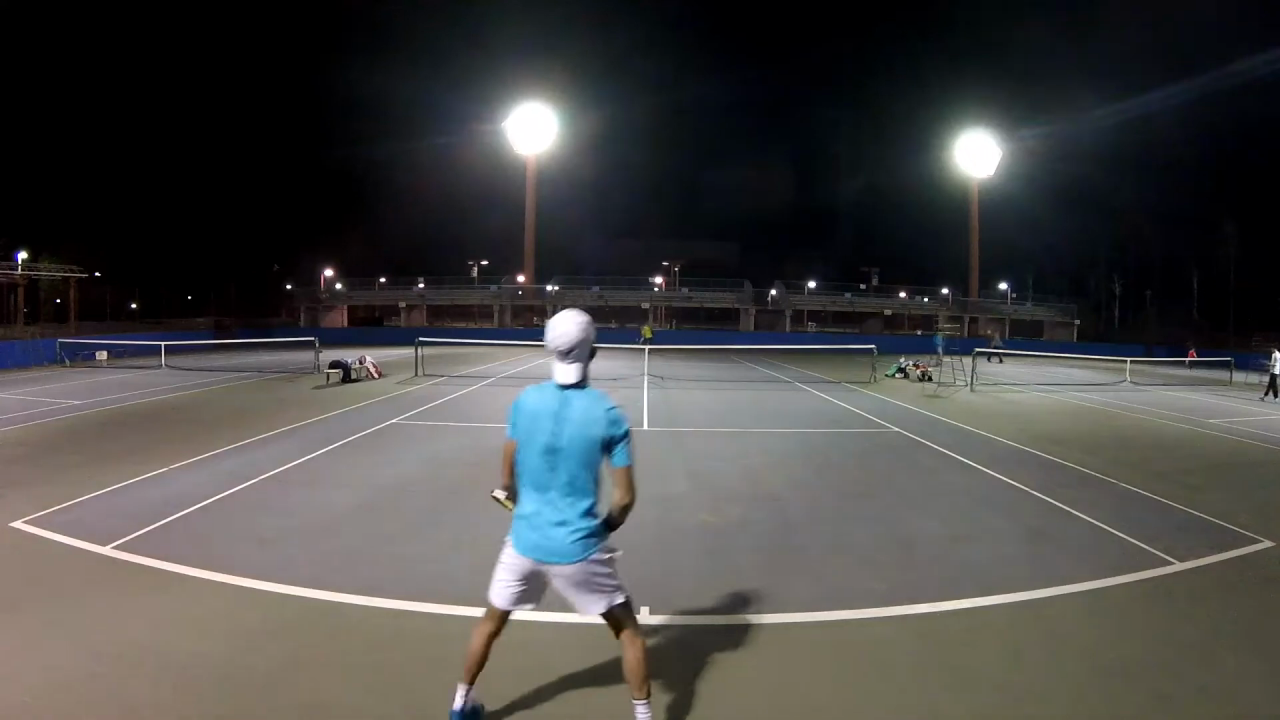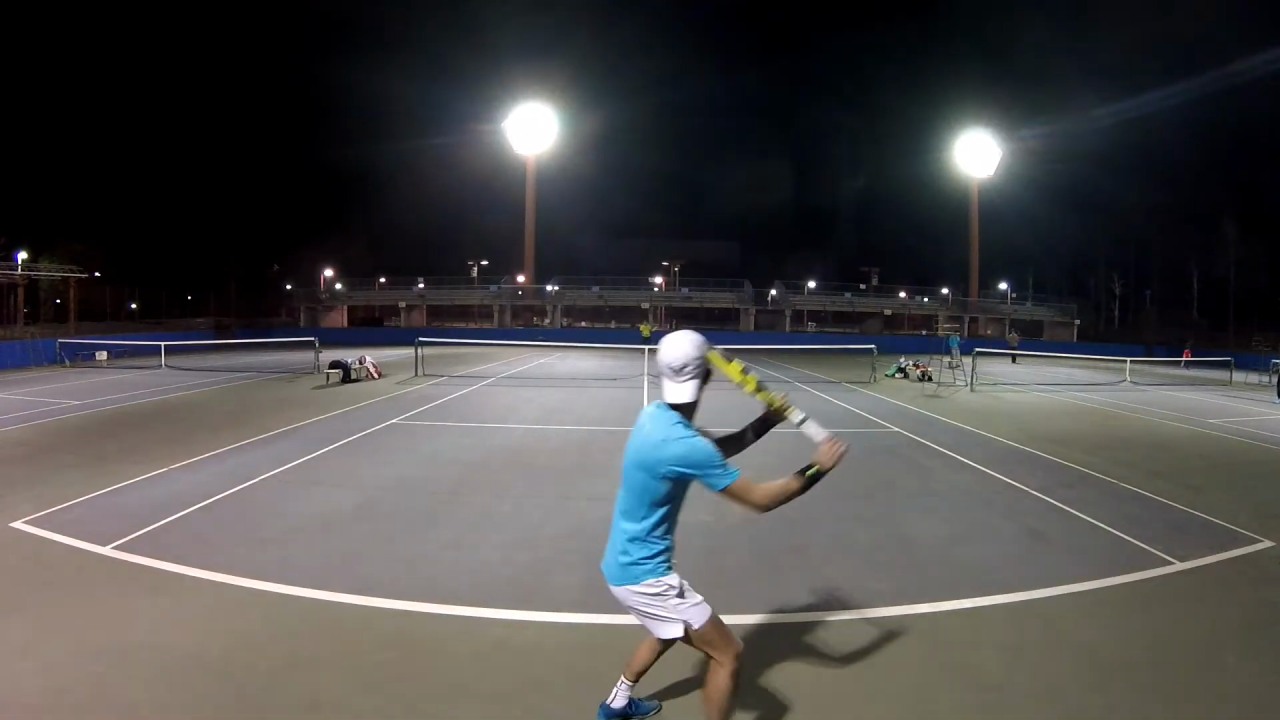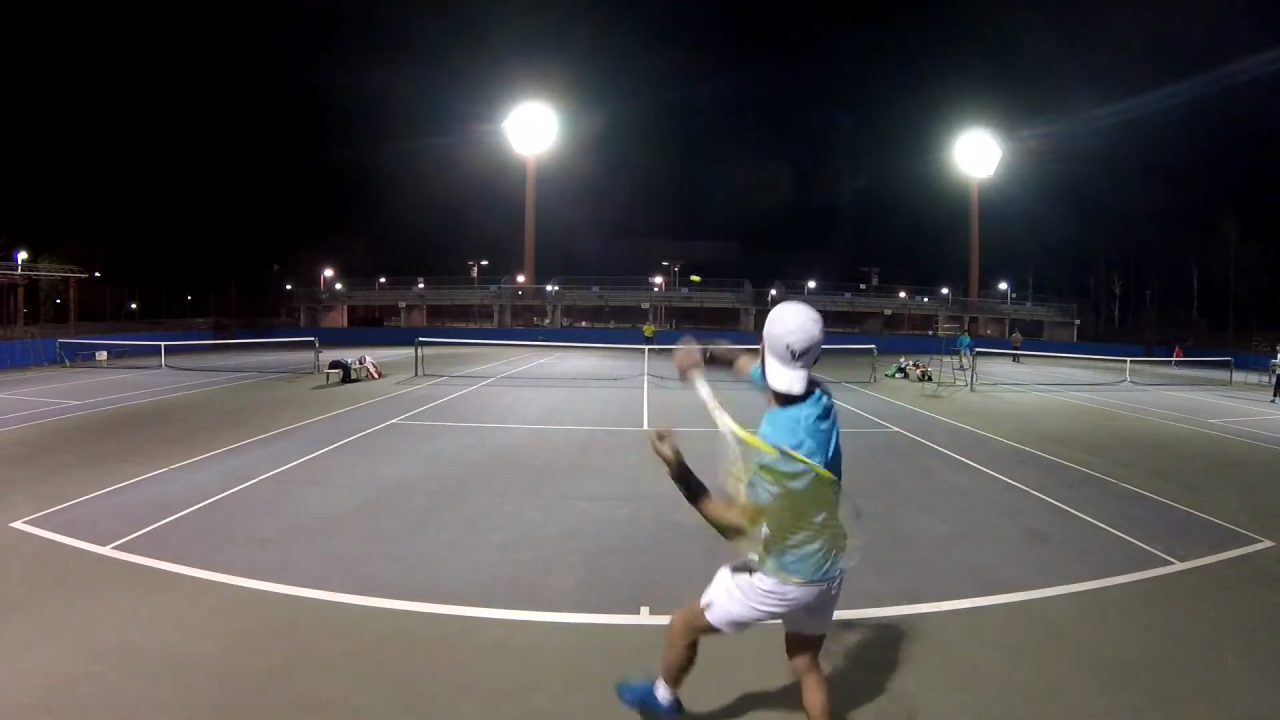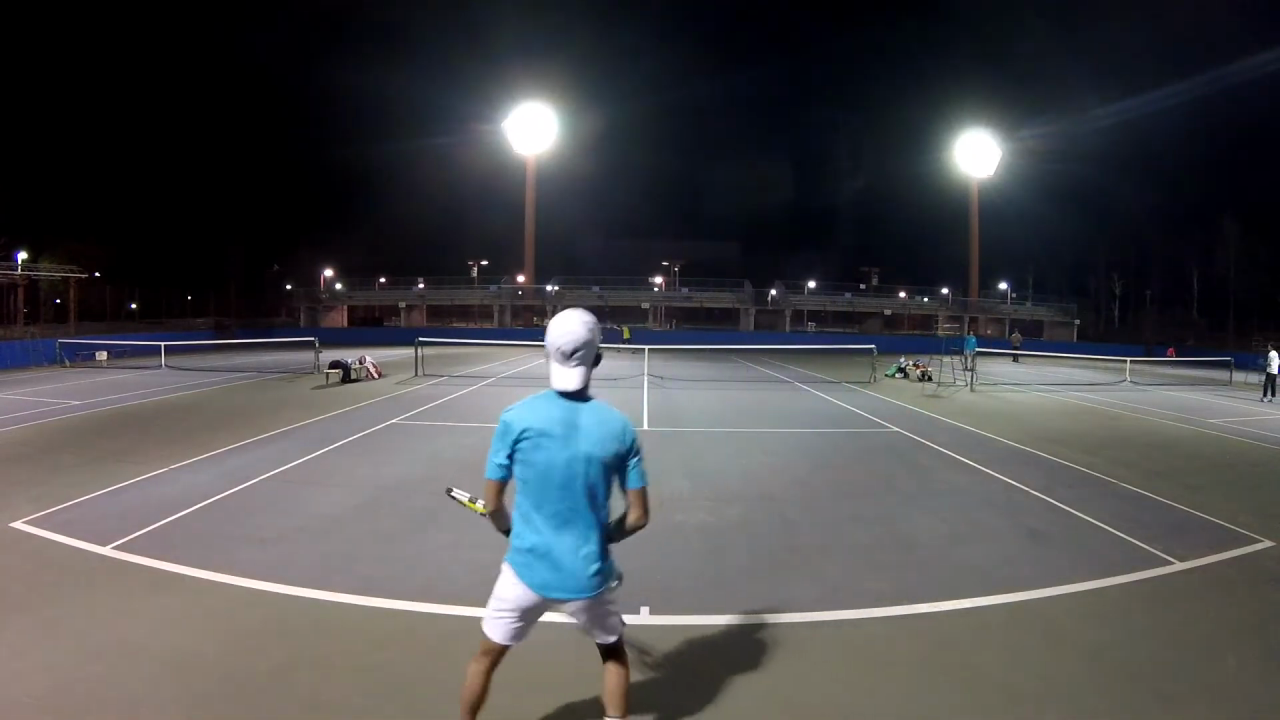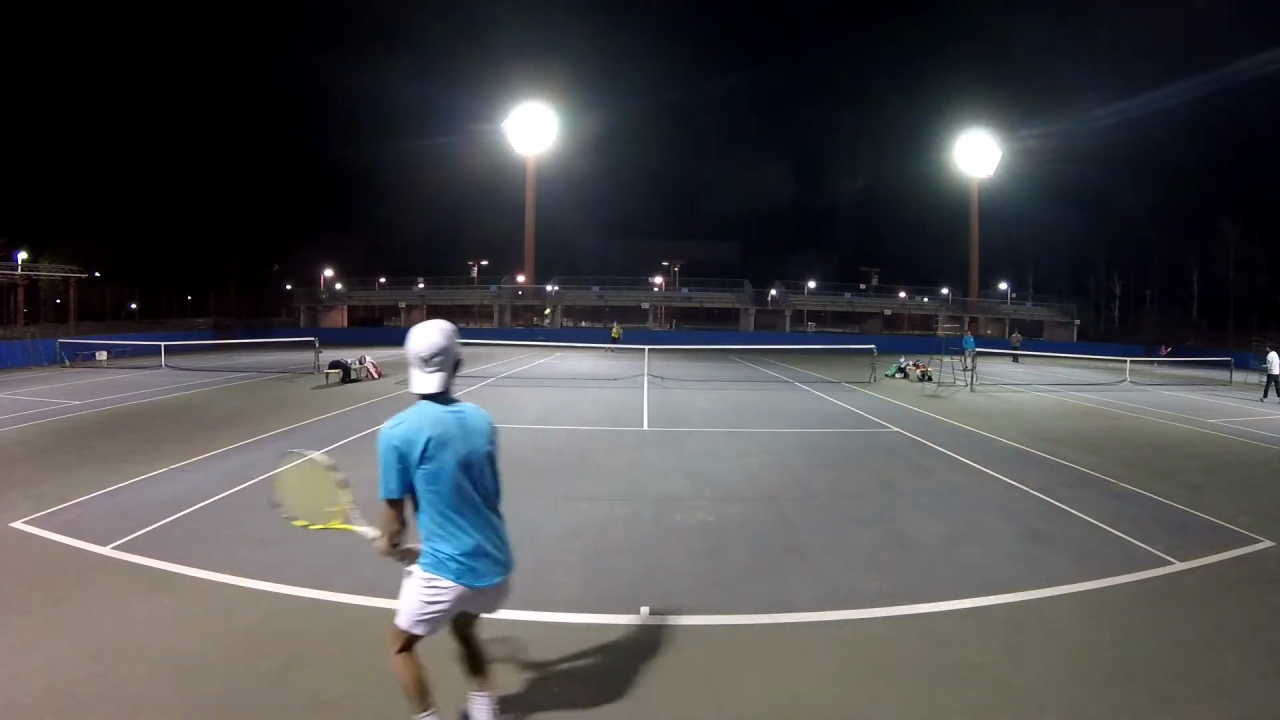
dt=1s
person 1, frame 1
left shoulder: (525, 403)
right shoulder: (608, 415)
left elbow: (507, 481)
right elbow: (625, 499)
right wrist: (604, 528)
left hip: (526, 542)
right hip: (580, 548)
left knee: (491, 624)
right knee: (629, 631)
person 1, frame 2
left shoulder: (656, 415)
right shoulder: (681, 445)
left elbow: (722, 449)
right elbow: (759, 499)
left wrist: (769, 418)
right wrist: (818, 467)
left hip: (625, 563)
right hip: (643, 575)
left knee: (667, 634)
right knee: (727, 655)
person 1, frame 3
left shoulder: (782, 439)
right shoulder: (817, 395)
left elbow: (736, 526)
right elbow: (760, 360)
left wrist: (679, 471)
right wrist: (706, 354)
left hip: (790, 573)
right hip: (826, 569)
left knee: (685, 623)
right knee: (805, 666)
person 1, frame 4
left shoulder: (516, 418)
right shoulder: (619, 427)
left elbow: (492, 506)
right elbow: (638, 517)
left hip: (528, 571)
right hip: (588, 577)
left knee: (485, 657)
right knee: (614, 654)
person 1, frame 5
left shoulder: (398, 432)
right shoulder: (481, 420)
left elbow: (394, 520)
left wrist: (393, 541)
left hip: (447, 570)
right hip: (495, 564)
left knee: (400, 647)
right knee: (460, 617)
